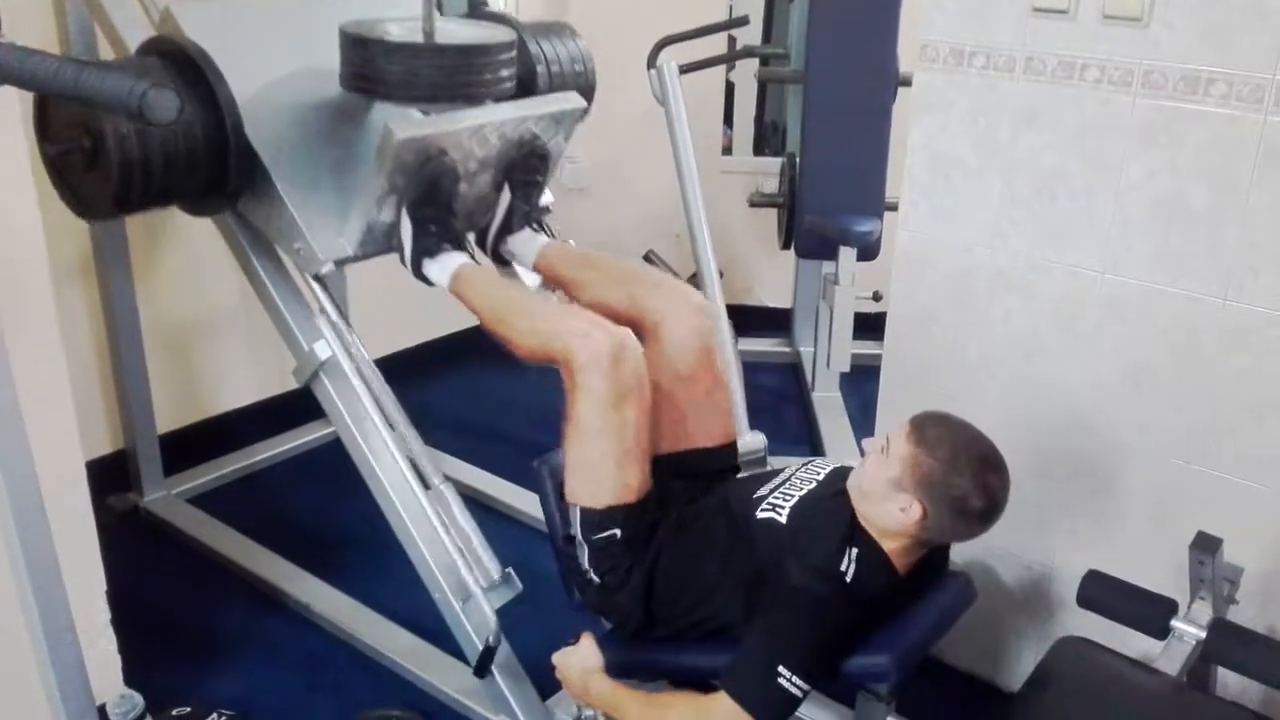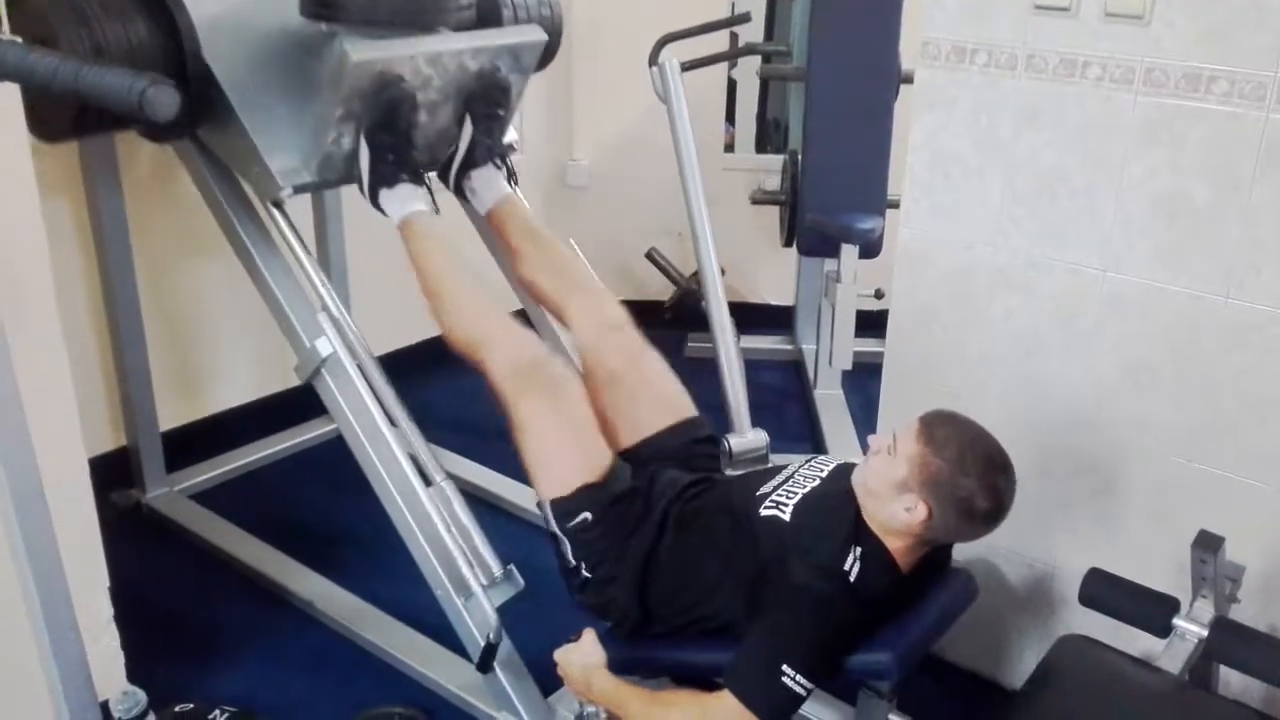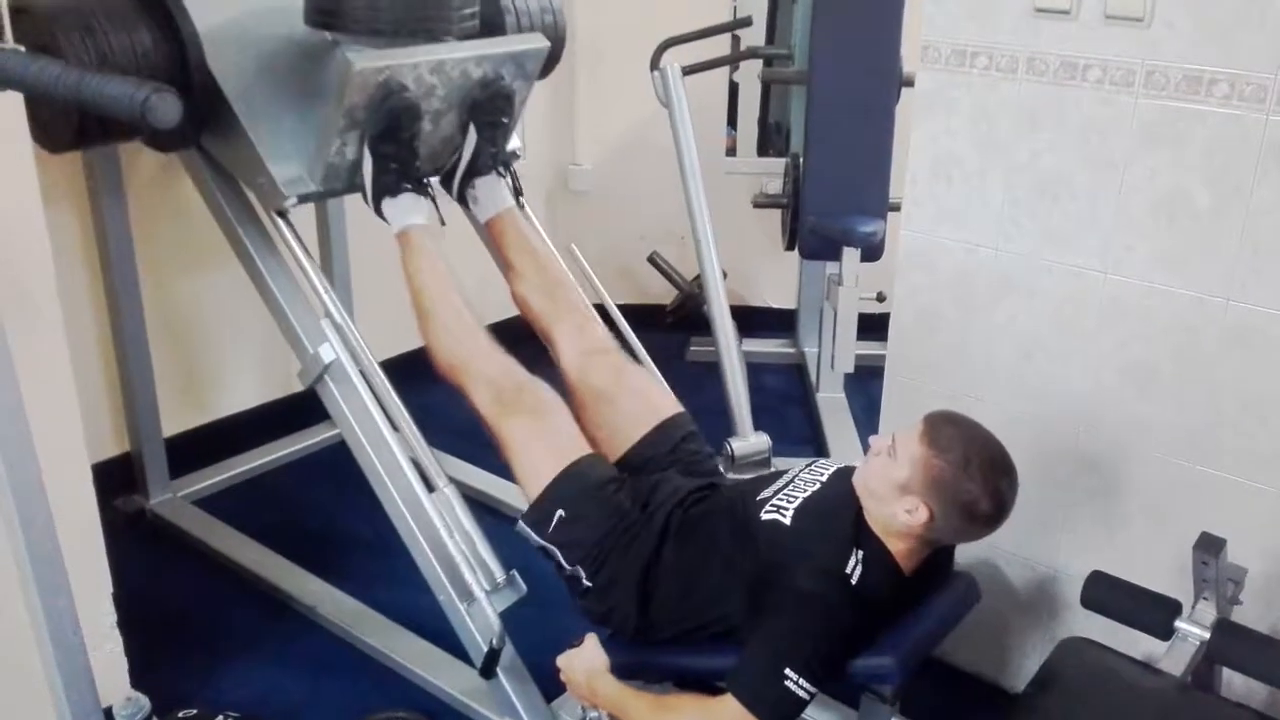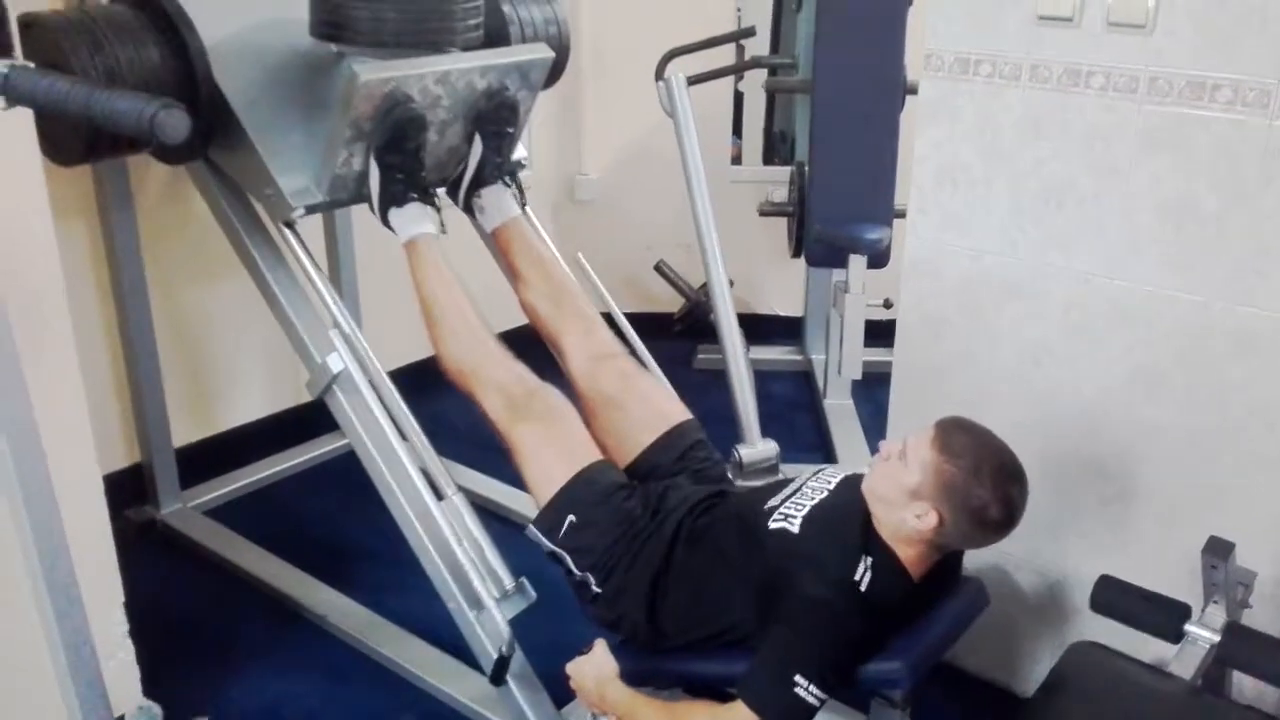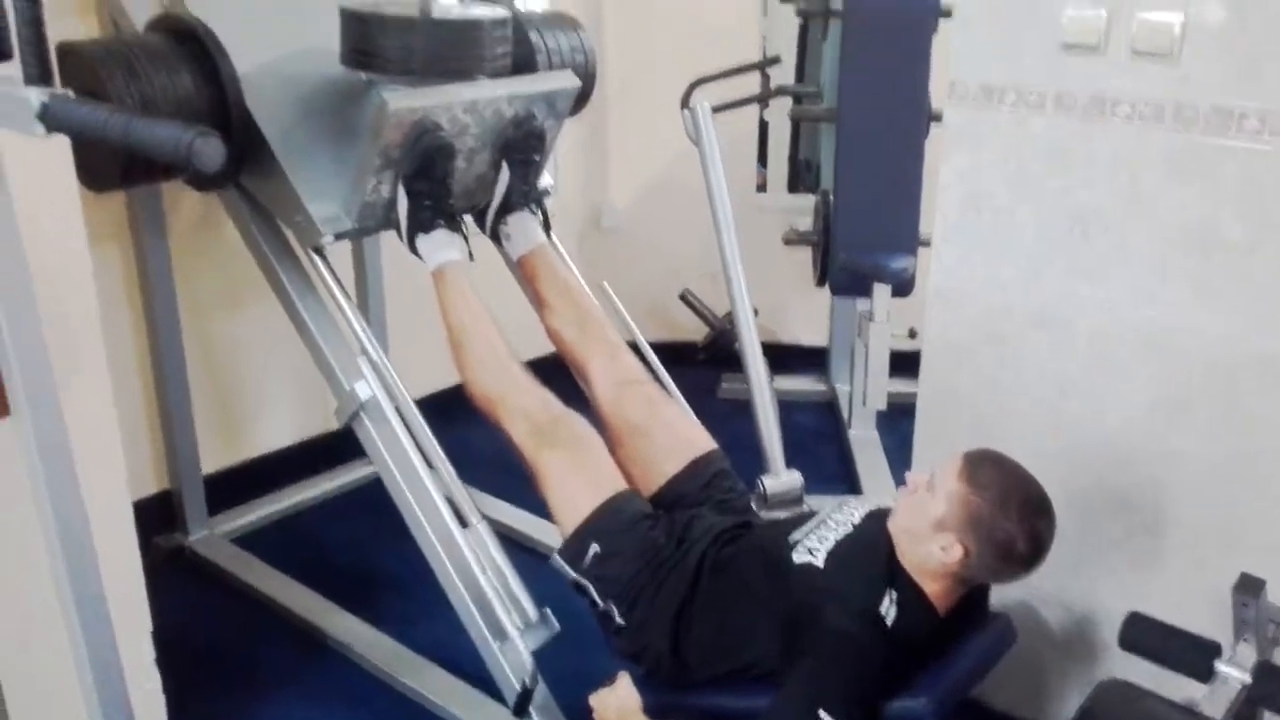
dt=0.3s
person 1, frame 1
left shoulder: (822, 597)
right shoulder: (911, 541)
left hip: (629, 569)
right hip: (701, 504)
left knee: (600, 347)
right knee: (678, 313)
left ankle: (448, 264)
right ankle: (524, 241)
person 1, frame 2
left shoulder: (827, 592)
right shoulder: (909, 522)
left hip: (630, 559)
right hip: (695, 497)
left knee: (527, 360)
right knee: (599, 319)
left ankle: (407, 200)
right ankle: (486, 181)
person 1, frame 3
left shoulder: (827, 597)
right shoulder: (911, 531)
left hip: (626, 561)
right hip: (695, 499)
left knee: (508, 389)
right knee: (582, 339)
left ankle: (409, 211)
right ankle: (486, 188)
person 1, frame 4
left shoulder: (836, 602)
right shoulder: (916, 533)
left hip: (638, 566)
right hip: (705, 505)
left knee: (519, 395)
right knee: (589, 344)
left ankle: (414, 220)
right ankle: (493, 197)
person 1, frame 5
left shoulder: (861, 634)
right shoulder: (944, 574)
left hip: (661, 595)
right hip: (728, 537)
left knee: (544, 421)
right knee: (615, 372)
left ankle: (443, 248)
right ankle: (519, 225)
